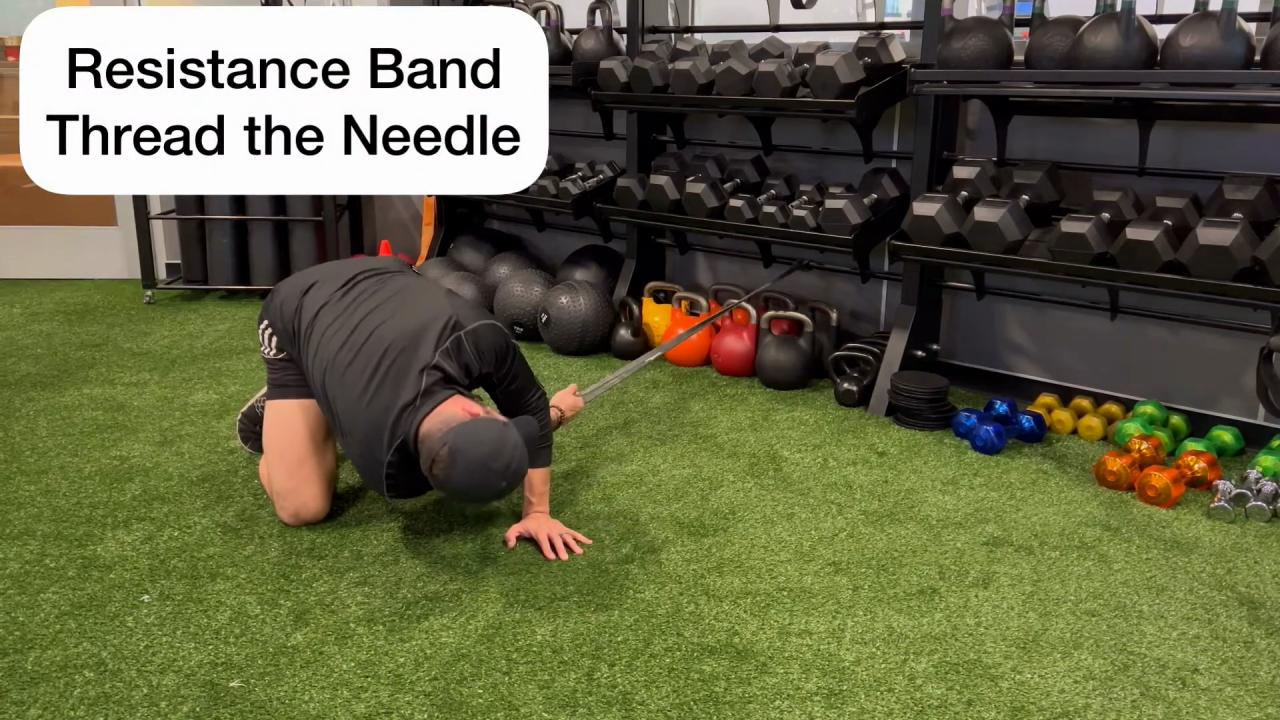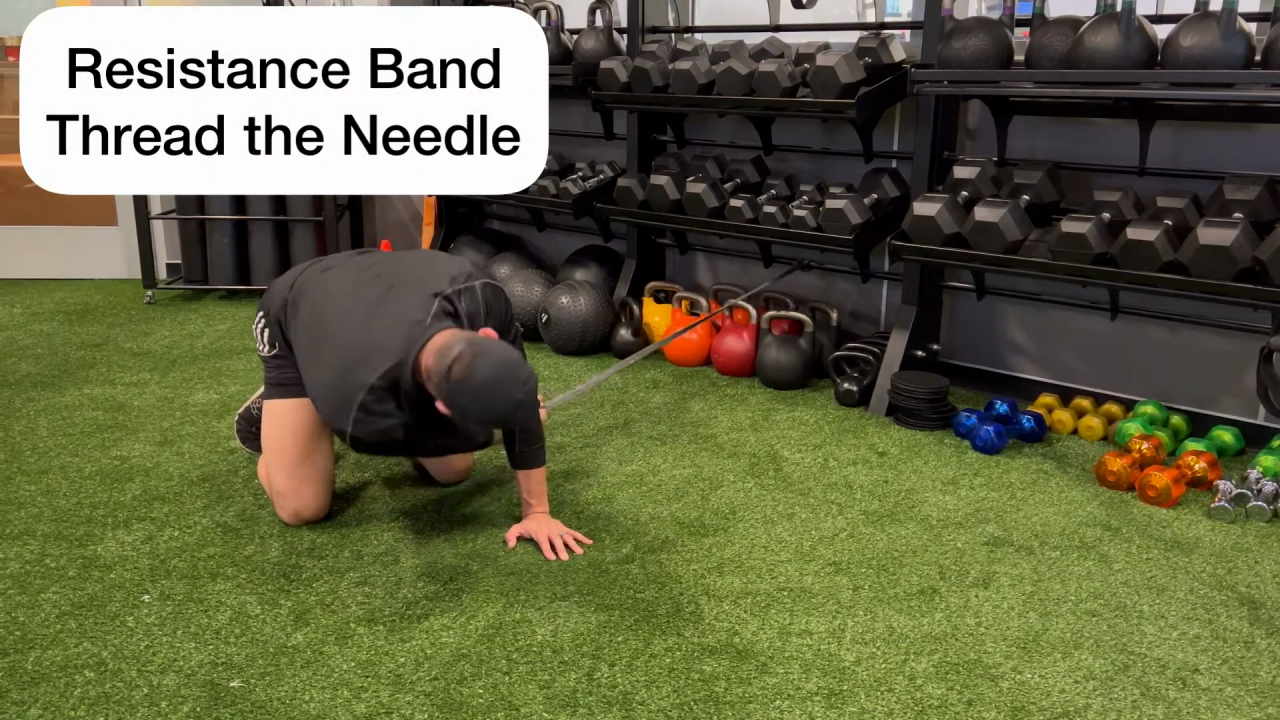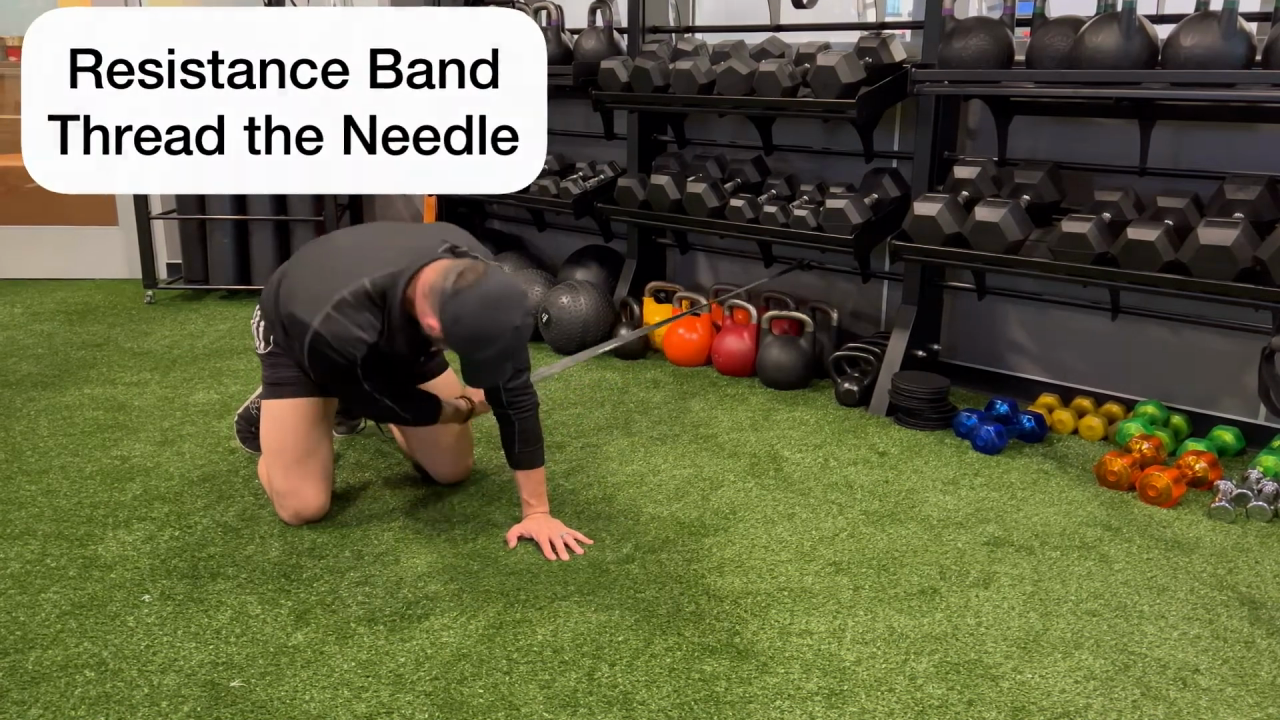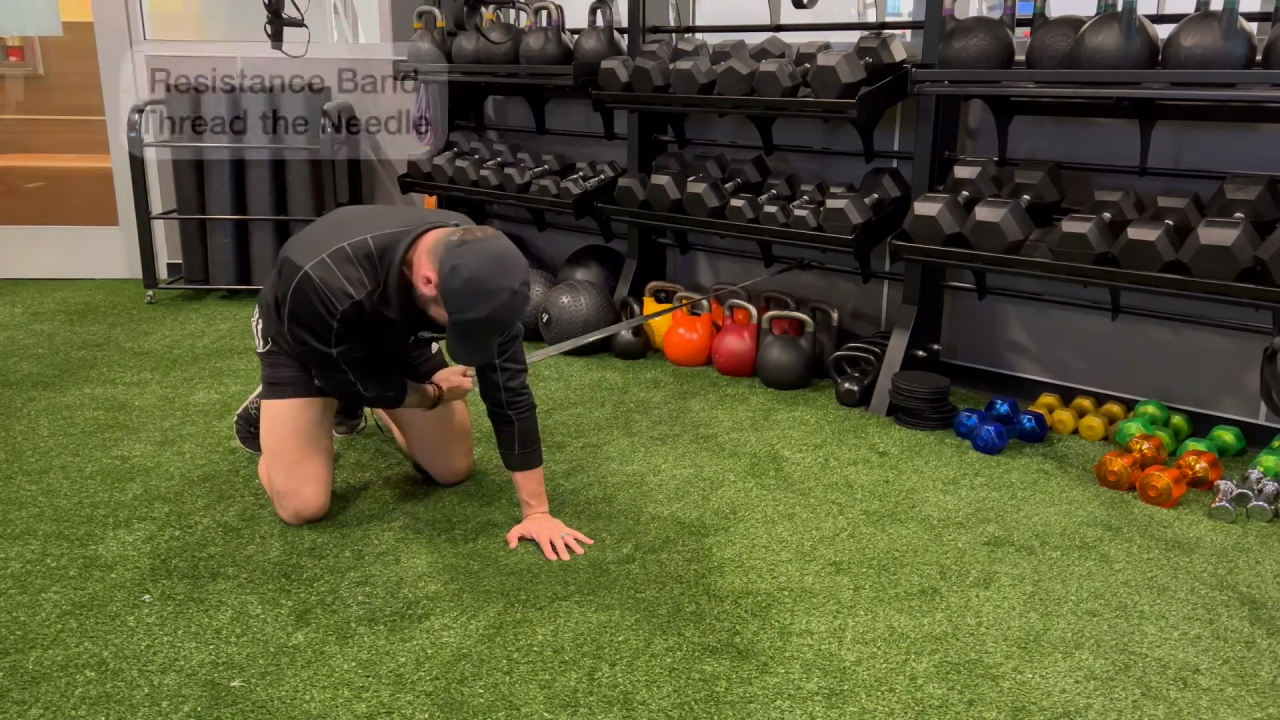
dt=0.3s
person 1, frame 1
left shoulder: (476, 336)
left elbow: (529, 407)
left wrist: (537, 512)
right wrist: (558, 415)
right knee: (302, 509)
right ankle: (272, 412)
person 1, frame 2
left shoulder: (482, 297)
right shoulder: (365, 412)
left elbow: (518, 400)
right elbow: (438, 433)
left wrist: (537, 511)
right wrist: (500, 429)
left knee: (453, 470)
right knee: (301, 509)
right ankle: (270, 411)
person 1, frame 3
left shoulder: (483, 280)
right shoulder: (337, 324)
left elbow: (515, 393)
right elbow: (394, 405)
left wrist: (537, 511)
right wrist: (468, 407)
right hip: (297, 333)
left knee: (453, 470)
right knee: (302, 507)
left ankle: (350, 405)
right ankle: (269, 410)
person 1, frame 4
left shoulder: (480, 269)
right shoulder: (326, 281)
left elbow: (507, 385)
right elbow: (353, 380)
left wrist: (537, 511)
right wrist: (435, 394)
right hip: (301, 340)
left knee: (454, 471)
right knee: (302, 507)
left ankle: (352, 406)
right ankle: (268, 411)
